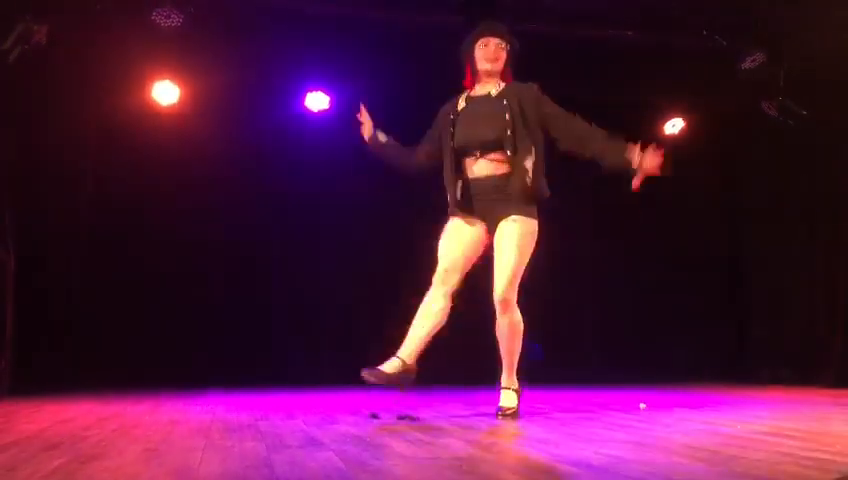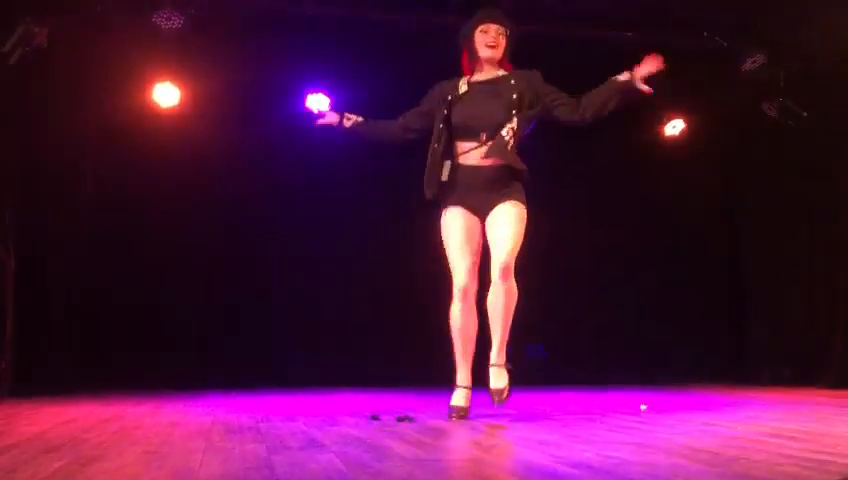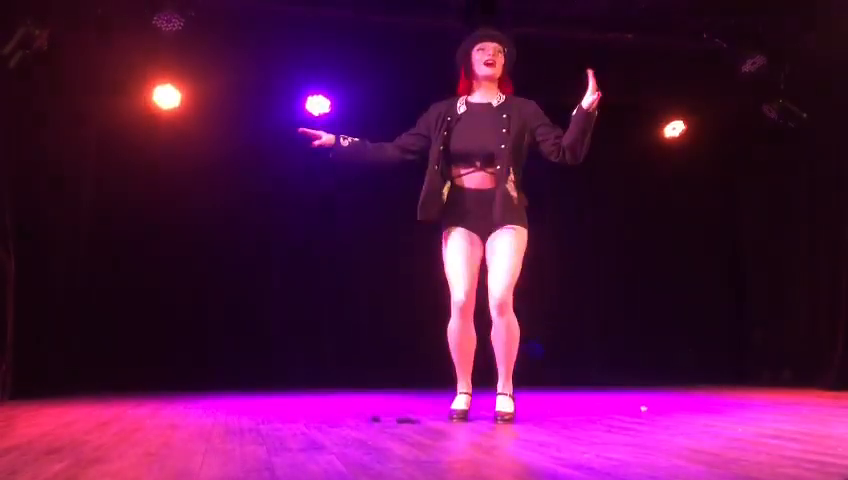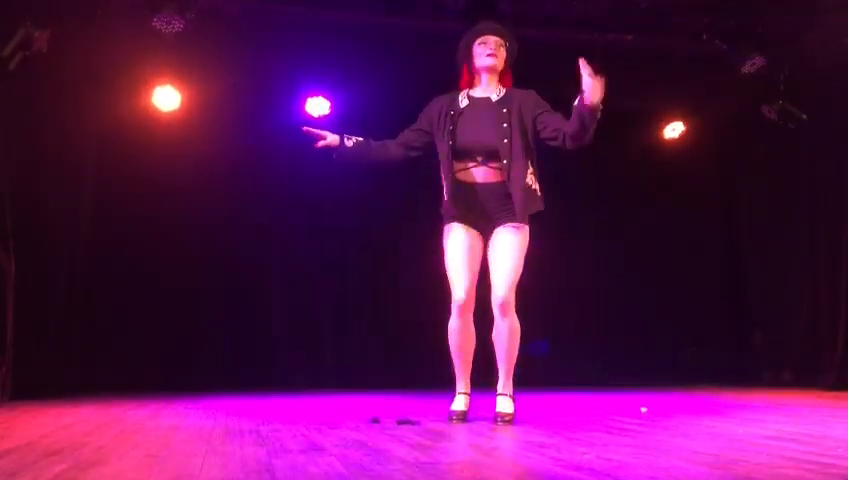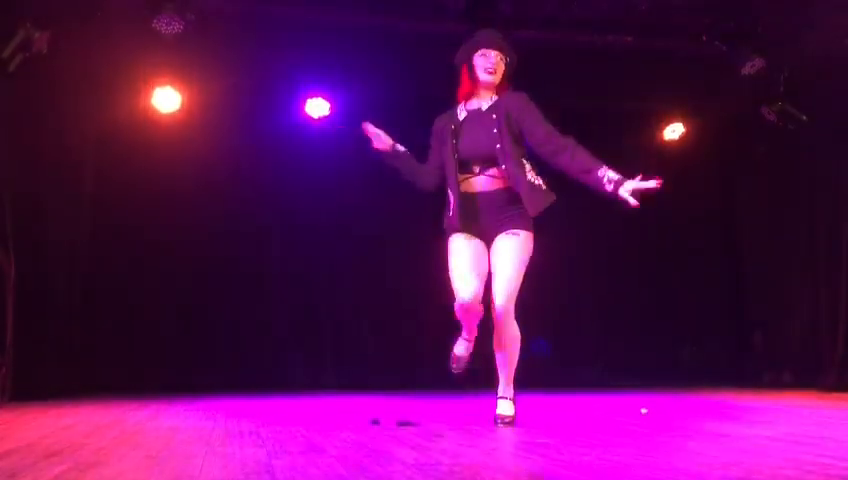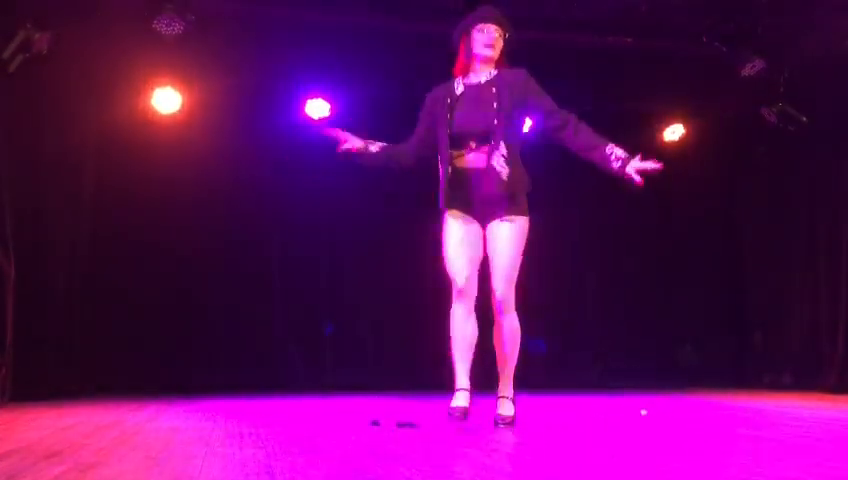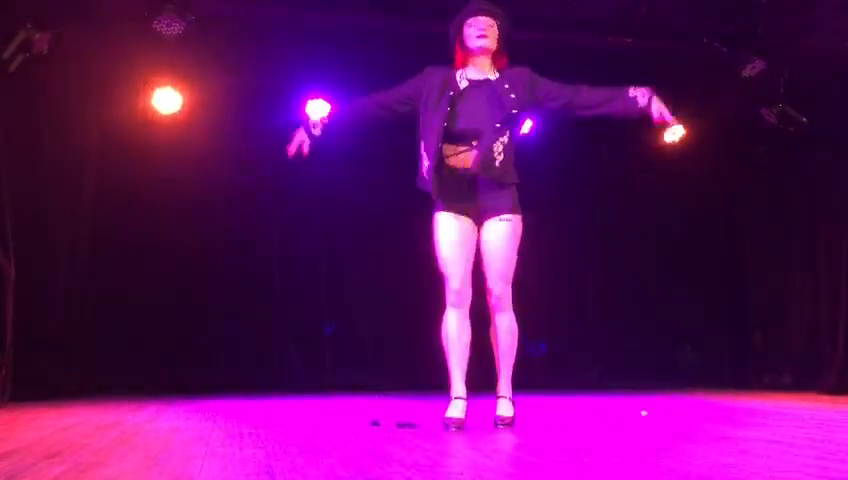
dt=0.2s
person 1, frame 1
left shoulder: (524, 97)
right shoulder: (452, 110)
left elbow: (575, 133)
right elbow: (421, 158)
left wrist: (629, 158)
right wrist: (376, 139)
left hip: (515, 205)
right hip: (469, 208)
left knee: (503, 295)
right knee: (443, 278)
left ankle: (510, 386)
right ankle: (403, 361)
person 1, frame 2
left shoulder: (525, 85)
right shoulder: (446, 92)
left elbow: (578, 111)
right elbow: (403, 128)
left wrist: (624, 82)
right wrist: (350, 121)
left hip: (504, 194)
right hip: (459, 197)
left knee: (503, 267)
right knee: (463, 285)
left ankle: (497, 363)
right ankle: (462, 384)
person 1, frame 3
left shoulder: (522, 111)
right shoulder: (444, 113)
left elbow: (567, 153)
right elbow: (396, 150)
left wrist: (586, 111)
right wrist: (339, 142)
left hip: (504, 217)
right hip: (460, 217)
left knee: (500, 301)
right knee: (461, 303)
left ankle: (504, 390)
right ankle: (463, 390)
person 1, frame 4
left shoulder: (522, 101)
right shoulder: (445, 104)
left elbow: (565, 135)
right elbow: (393, 150)
left wrist: (587, 106)
right wrist: (341, 143)
left hip: (507, 211)
right hip: (459, 213)
left knee: (503, 301)
right knee: (461, 304)
left ankle: (505, 391)
right ankle: (461, 389)
person 1, frame 5
left shoulder: (514, 106)
right shoulder: (447, 123)
left elbow: (559, 149)
right elbow: (429, 180)
left wrist: (613, 182)
right wrist: (392, 149)
left hip: (511, 220)
right hip: (466, 222)
left knee: (502, 307)
right knee: (466, 299)
left ankle: (506, 394)
right ankle: (466, 337)
person 1, frame 6
left shoulder: (515, 82)
right shoulder: (443, 96)
left elbow: (564, 125)
right elbow: (413, 151)
left wrist: (617, 159)
right wrist: (367, 148)
left hip: (505, 200)
right hip: (461, 202)
left knee: (502, 298)
right knee: (462, 289)
left ankle: (506, 394)
right ankle: (462, 390)
person 1, frame 7
left shoulder: (516, 81)
right shoulder: (436, 80)
left elbow: (577, 98)
right elbow: (381, 103)
left wrist: (639, 99)
right wrist: (319, 123)
left hip: (498, 199)
right hip: (452, 200)
left knee: (499, 298)
right knee: (457, 294)
left ankle: (504, 395)
right ankle: (457, 396)
